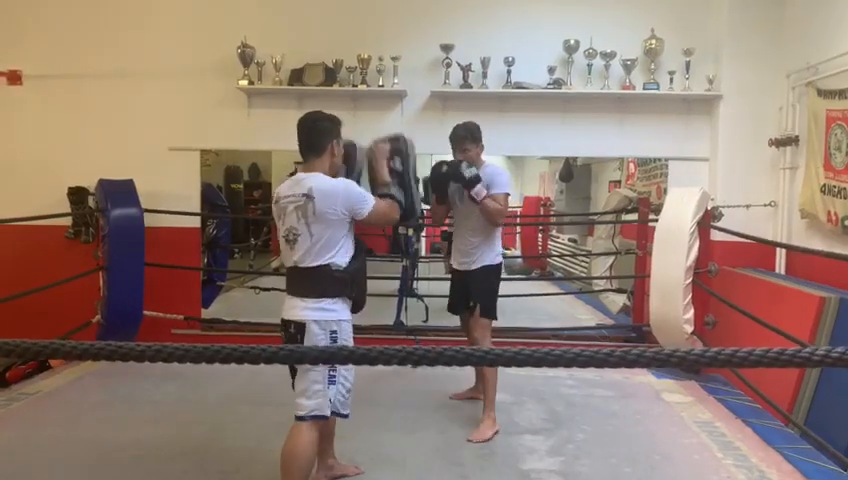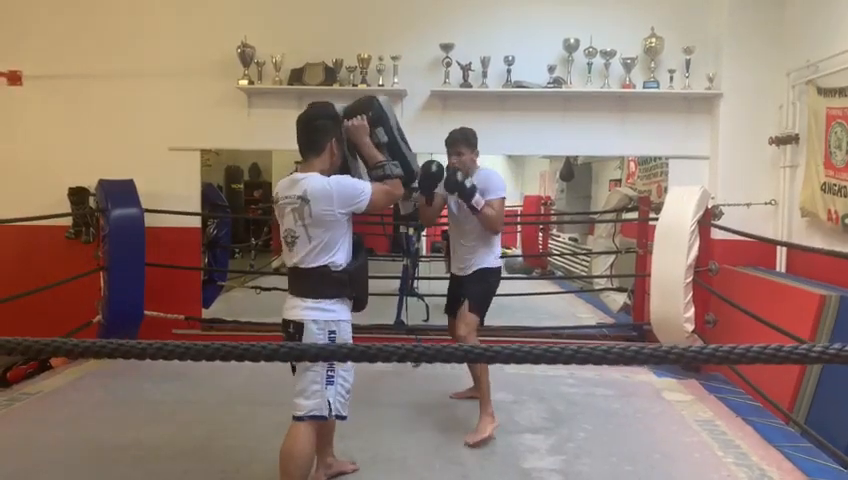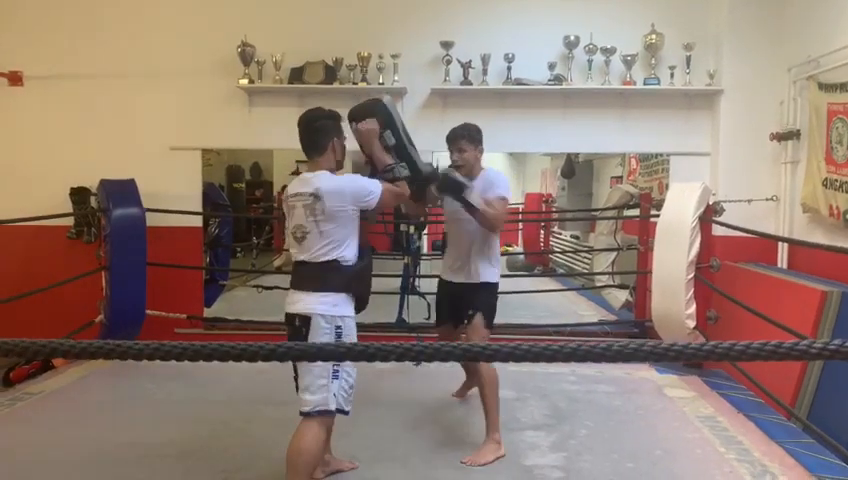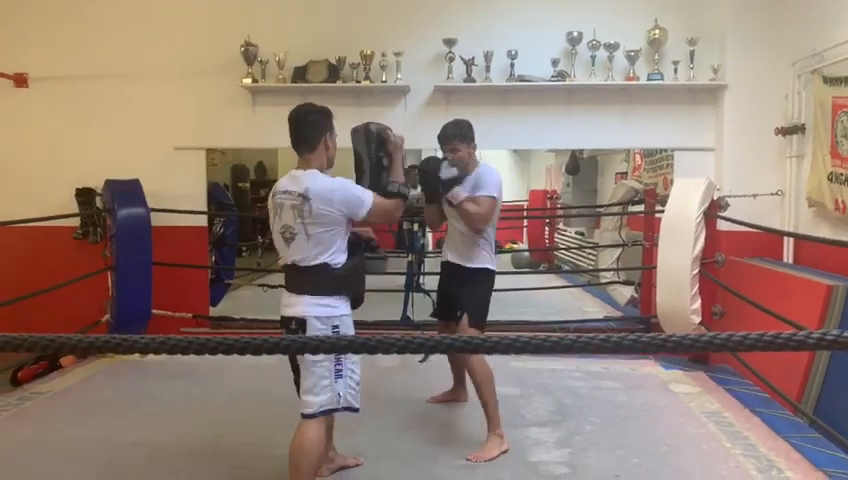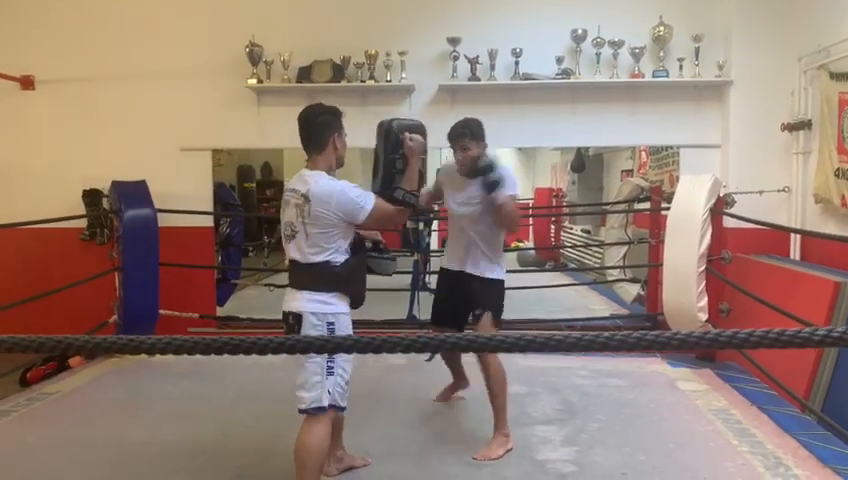
dt=0.3s
person 1, frame 1
left shoulder: (283, 192)
right shoulder: (338, 190)
right elbow: (391, 213)
right wrist: (380, 164)
left hip: (299, 309)
right hip: (324, 314)
left knee: (324, 399)
right knee: (311, 413)
person 1, frame 2
left shoulder: (285, 188)
right shoulder: (334, 189)
right elbow: (394, 190)
right wrist: (363, 141)
left hip: (303, 310)
right hip: (324, 315)
left knee: (324, 399)
right knee: (310, 413)
person 1, frame 3
left shoulder: (293, 190)
right shoulder: (347, 186)
right elbow: (402, 192)
right wrist: (374, 146)
left hip: (301, 304)
right hip: (328, 309)
left knee: (328, 395)
right knee: (317, 409)
person 1, frame 4
left shoulder: (279, 190)
right shoulder: (335, 189)
right elbow: (393, 210)
right wrist: (396, 156)
left hip: (296, 305)
right hip: (323, 310)
left knee: (323, 393)
right knee: (318, 407)
person 1, frame 5
left shoulder: (295, 186)
right shoulder: (337, 192)
right elbow: (397, 214)
right wrist: (414, 160)
left hip: (303, 303)
right hip: (321, 308)
left knee: (331, 393)
right knee: (319, 407)
person 2, frame 1
left shoulder: (496, 174)
right shoulder: (453, 177)
left elbow: (498, 217)
right elbow: (437, 219)
left wrist: (474, 186)
right wrist: (439, 191)
left hip: (486, 265)
right hip: (460, 264)
left knee: (480, 335)
right knee: (469, 330)
left ankle: (489, 416)
right ankle: (479, 386)
person 2, frame 2
left shoulder: (491, 179)
right shoulder: (447, 180)
left elbow: (496, 225)
right elbow: (427, 220)
left wrist: (471, 196)
right wrist: (427, 190)
left hip: (484, 268)
right hip: (459, 269)
left knee: (465, 331)
right knee: (456, 332)
left ankle: (487, 414)
right ankle: (478, 385)
person 2, frame 3
left shoulder: (495, 180)
right shoulder: (447, 179)
left elbow: (495, 224)
right elbow: (417, 206)
left wrist: (465, 196)
left hip: (481, 280)
right hip: (450, 276)
left knee: (478, 348)
right knee: (446, 337)
left ankle: (494, 440)
right ankle: (472, 379)
person 2, frame 4
left shoulder: (487, 175)
right shoulder: (448, 174)
left elbow: (479, 223)
right elbow: (433, 223)
left wrist: (452, 189)
right wrist: (430, 191)
left hip: (476, 270)
right hip: (451, 265)
right knee: (446, 332)
left ankle: (497, 435)
right ankle: (459, 389)
person 2, frame 5
left shoulder: (498, 176)
right shoulder: (447, 174)
left elbow: (513, 222)
right elbow: (424, 202)
left wrist: (493, 187)
left hip: (487, 275)
right hip: (453, 272)
left knee: (485, 348)
right knee: (444, 337)
left ankle: (502, 433)
right ankle: (459, 380)
